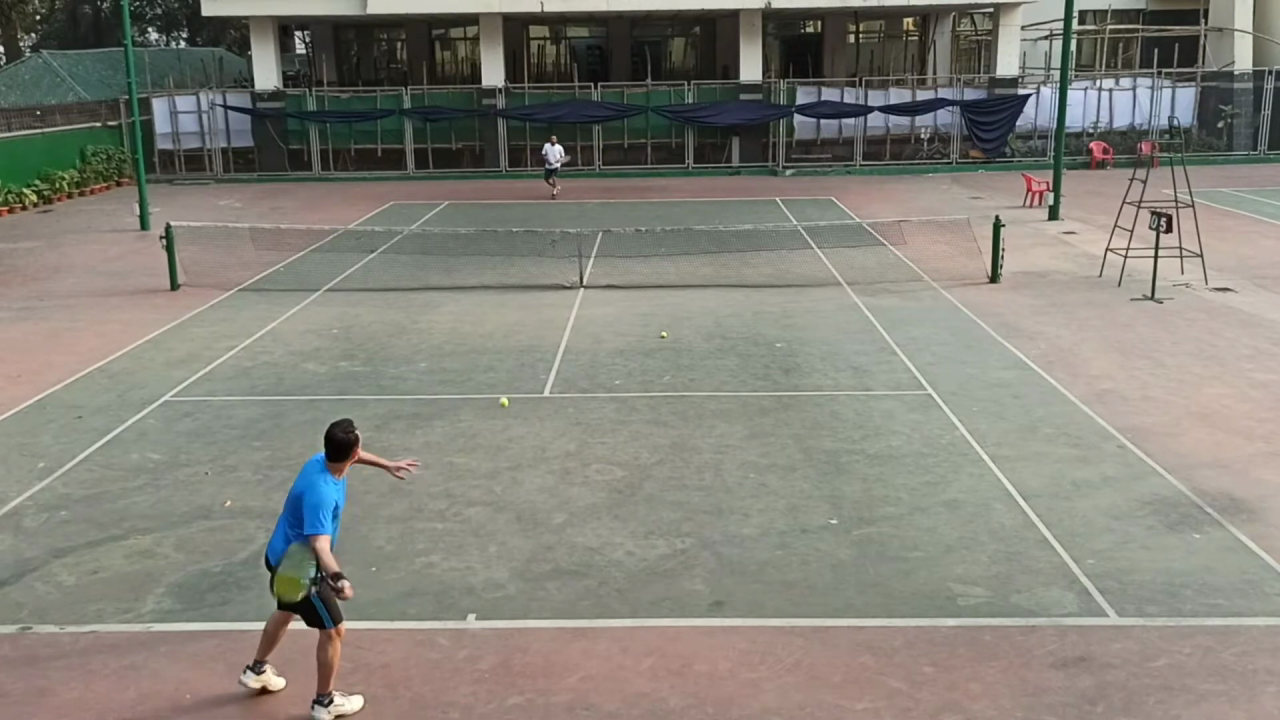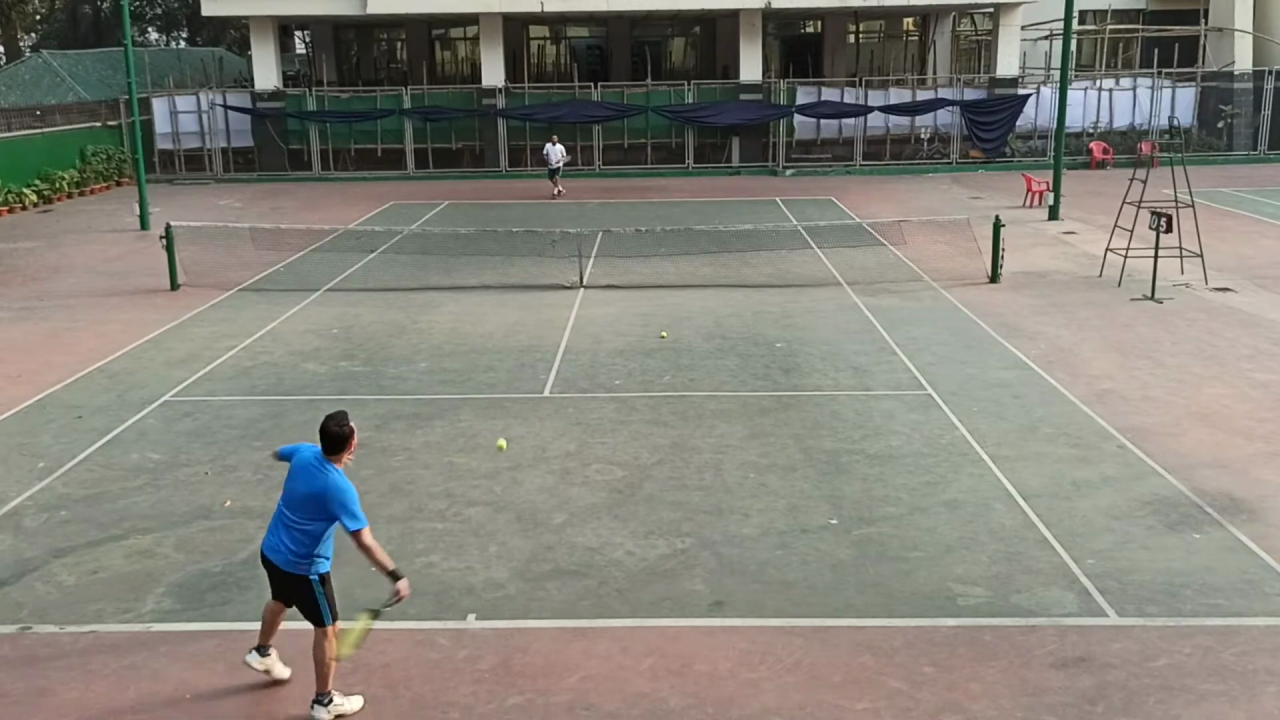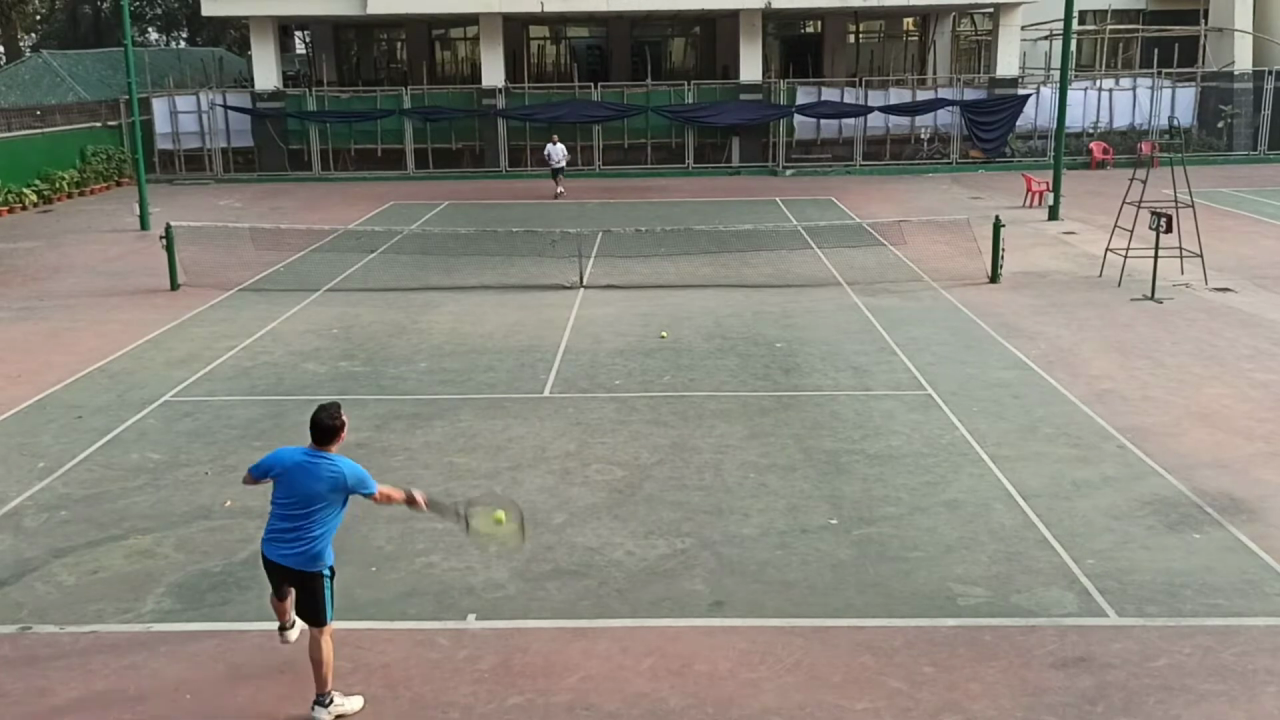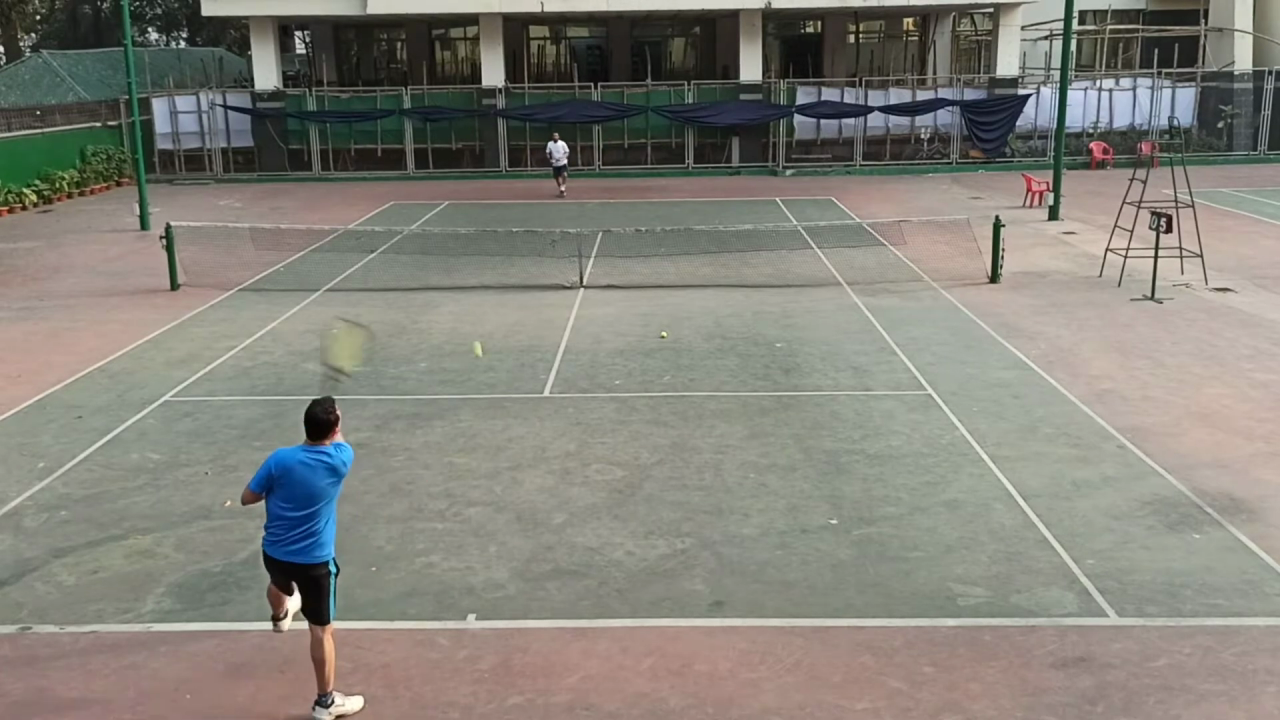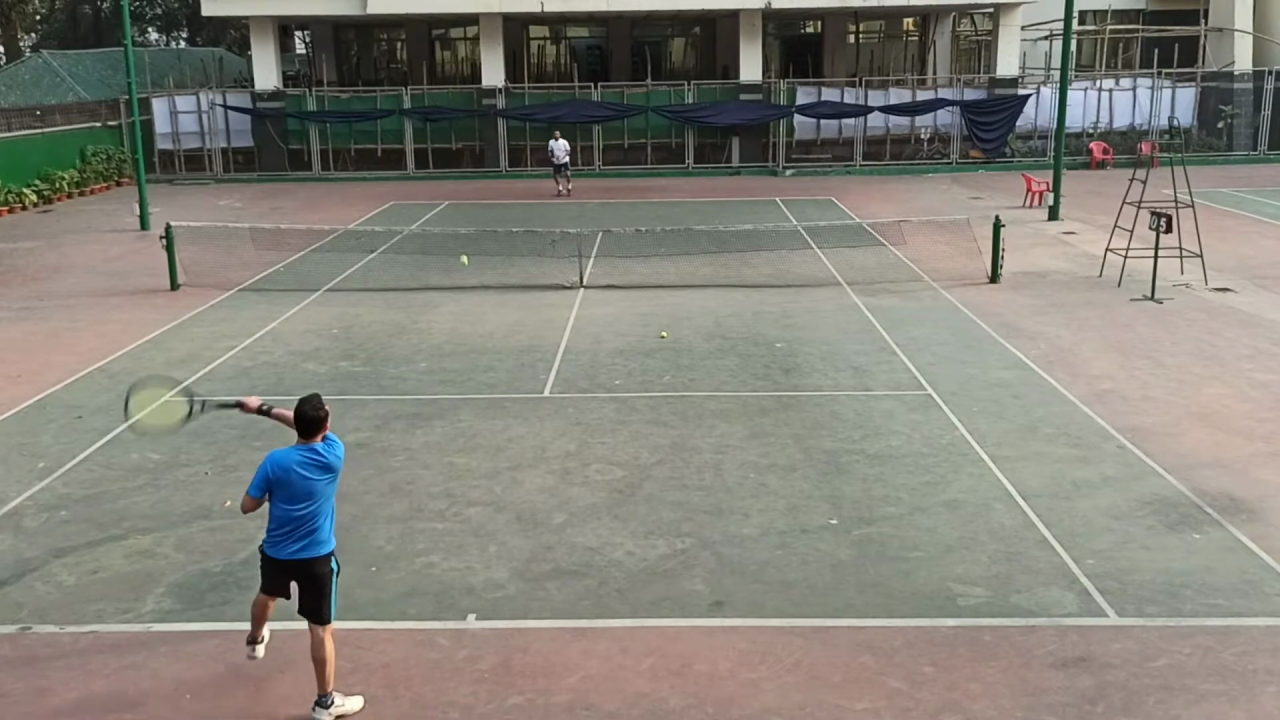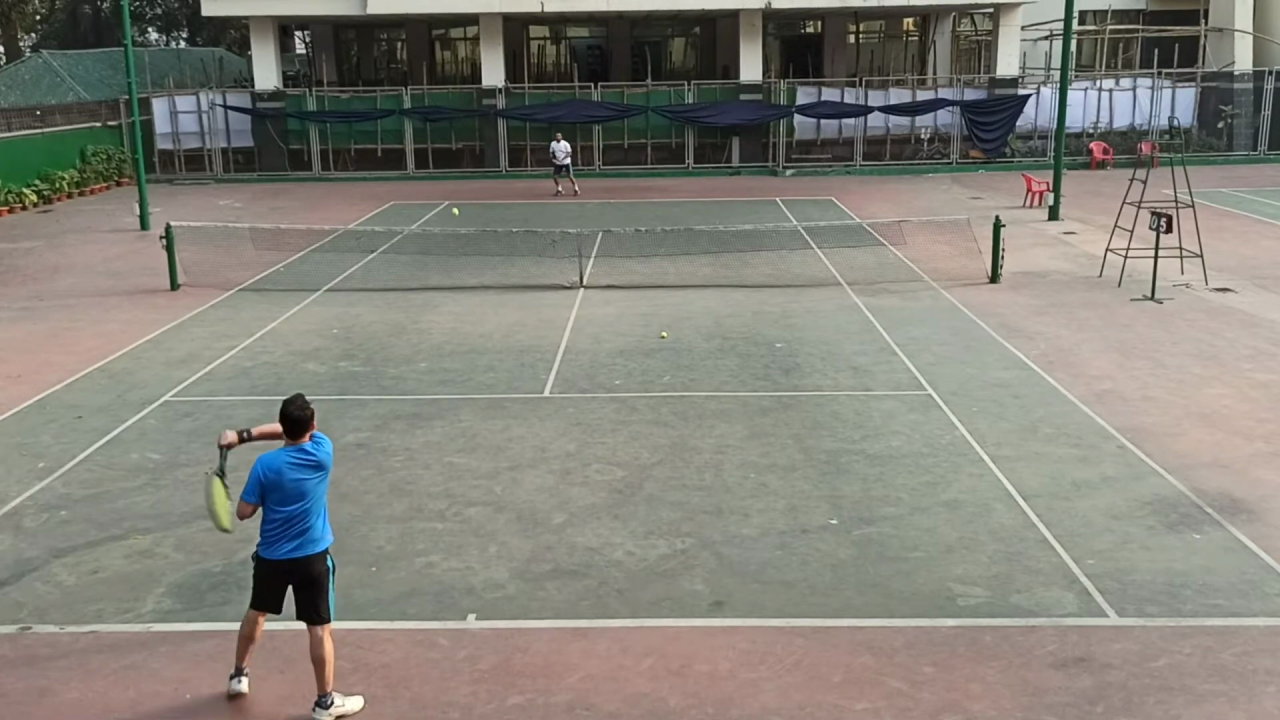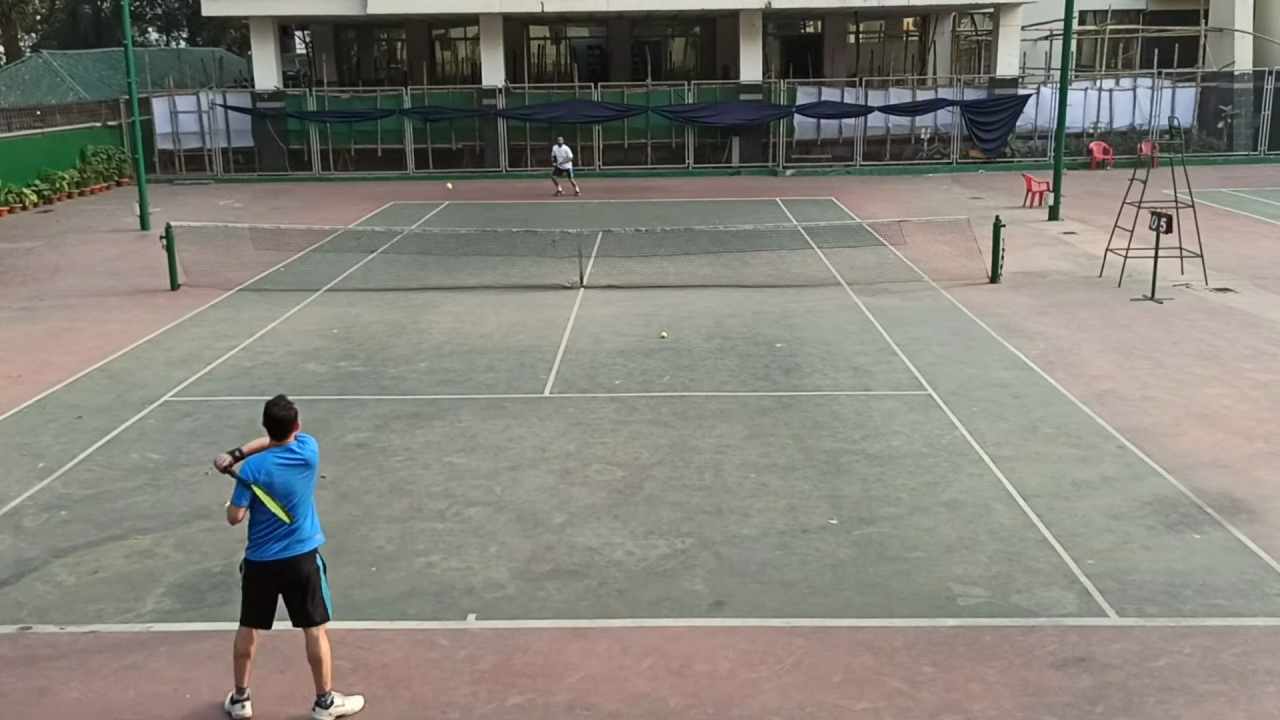
dt=0.1s
person 1, frame 1
left shoulder: (320, 461)
right shoulder: (322, 494)
left elbow: (353, 457)
right elbow: (320, 547)
left wrist: (388, 465)
right wrist: (338, 579)
left hip: (277, 558)
left knee: (285, 612)
right knee: (332, 632)
left ankle: (255, 670)
person 1, frame 2
left shoulder: (305, 453)
right shoulder: (341, 490)
left elbow: (279, 454)
right elbow: (365, 541)
right wrist: (396, 576)
left hip: (272, 553)
right hip: (303, 566)
left knee: (280, 602)
right knee: (327, 629)
left ankle: (262, 653)
person 1, frame 3
left shoulder: (284, 457)
right shoulder: (347, 471)
left elbow: (248, 479)
right elbow: (381, 495)
right wrist: (409, 497)
left hip: (271, 552)
right hip: (310, 562)
left knee: (281, 593)
right knee: (320, 631)
left ankle: (286, 627)
person 1, frame 4
left shoulder: (279, 459)
right shoulder: (341, 458)
left elbow: (247, 499)
right elbow: (336, 440)
right wrist: (332, 422)
left hip: (275, 551)
right hip: (316, 558)
left knee: (279, 583)
right knee: (321, 629)
left ankle: (280, 616)
person 1, frame 5
left shoulder: (274, 462)
right shoulder: (334, 453)
left elbow: (247, 506)
right elbow: (313, 429)
right wrist: (264, 409)
left hip: (276, 553)
right hip: (317, 557)
left knee: (266, 597)
right knee: (321, 629)
left ankle: (255, 641)
person 1, frame 6
left shoulder: (265, 465)
right shoulder: (323, 451)
left elbow: (244, 512)
right elbow: (286, 430)
right wrist: (243, 435)
left hip: (270, 555)
right hip: (312, 556)
left knee: (256, 612)
right knee: (319, 630)
left ankle: (239, 676)
person 1, frame 7
left shoulder: (252, 469)
right shoulder: (309, 450)
left elbow: (235, 517)
right elbow: (270, 446)
right wrist: (237, 455)
left hip: (260, 561)
right hip: (302, 557)
left knee: (248, 628)
right knee: (315, 630)
